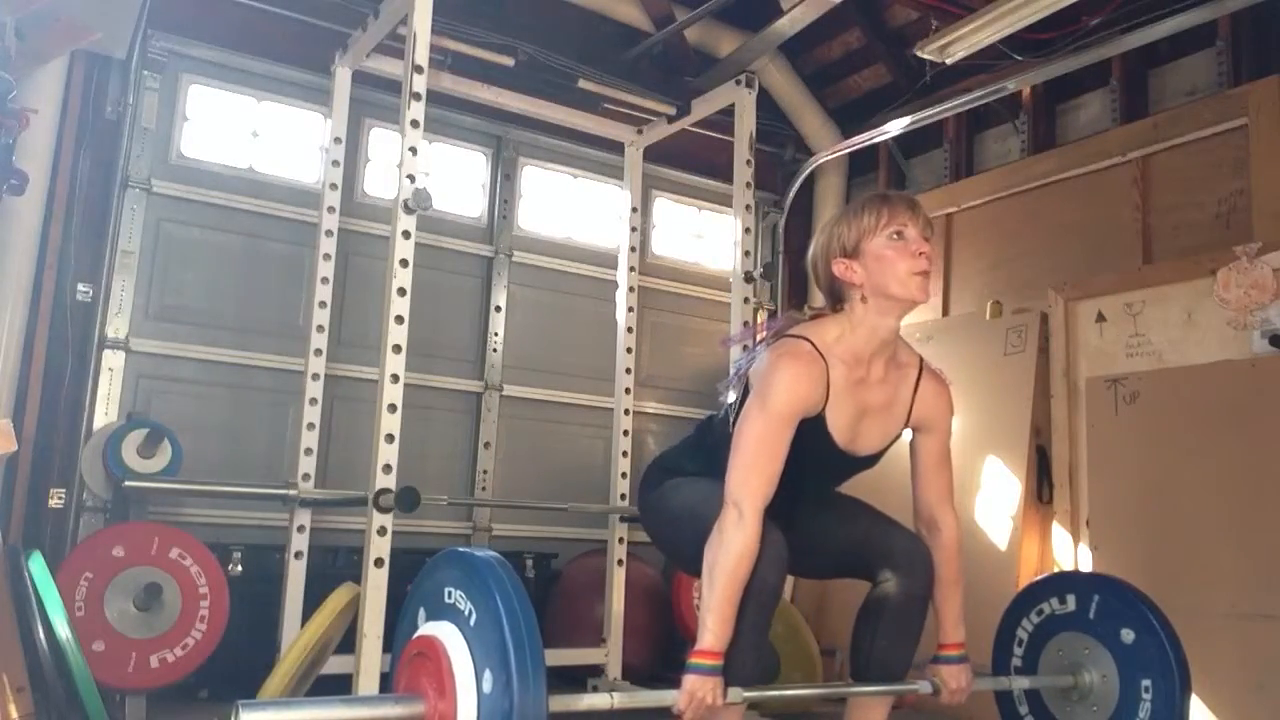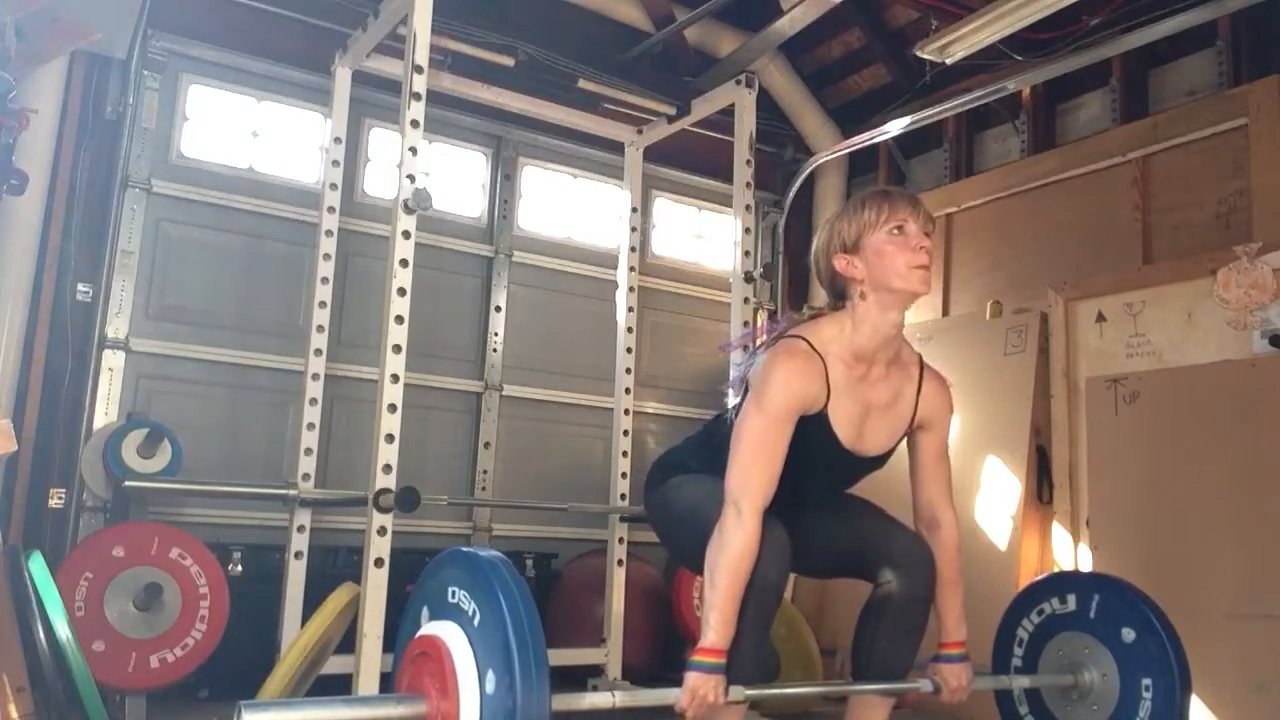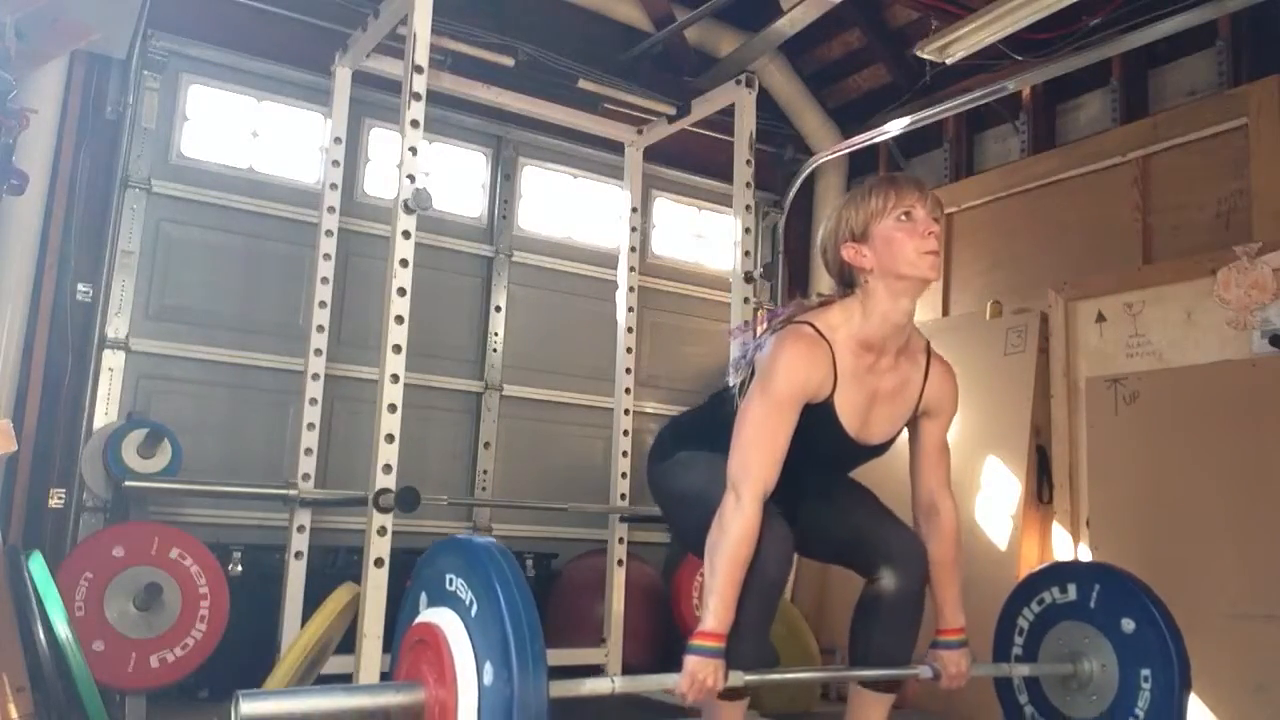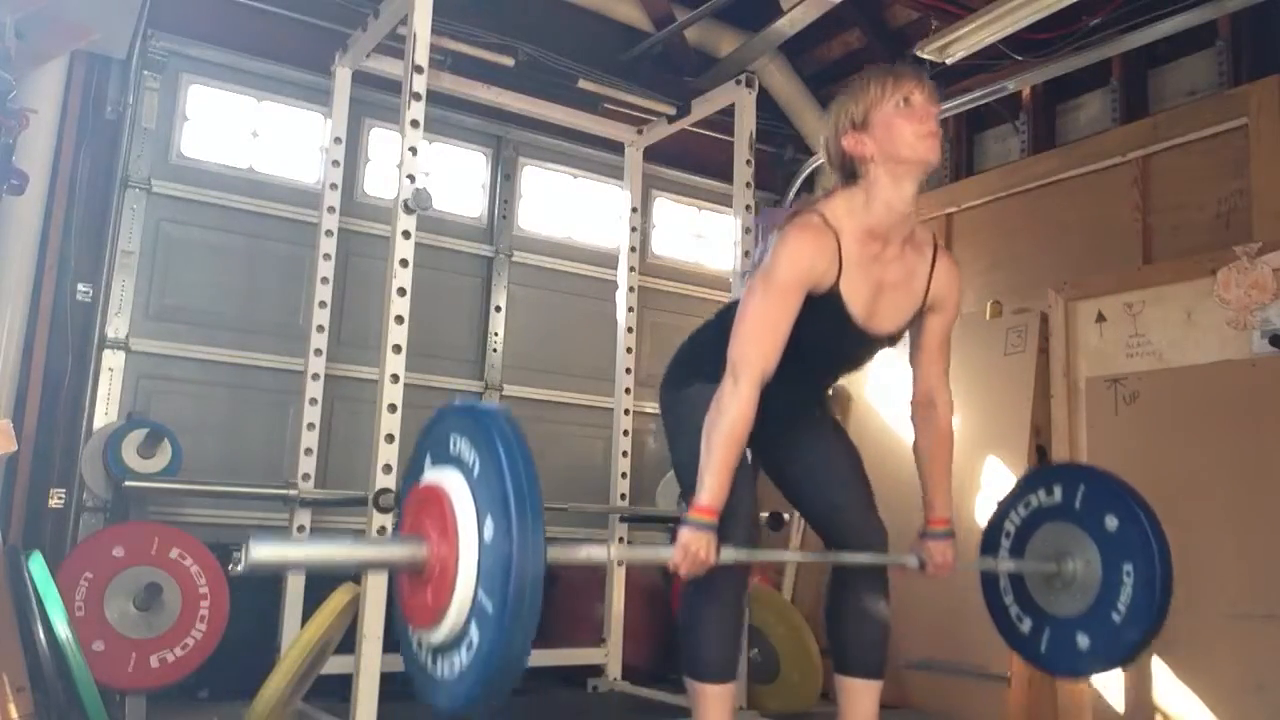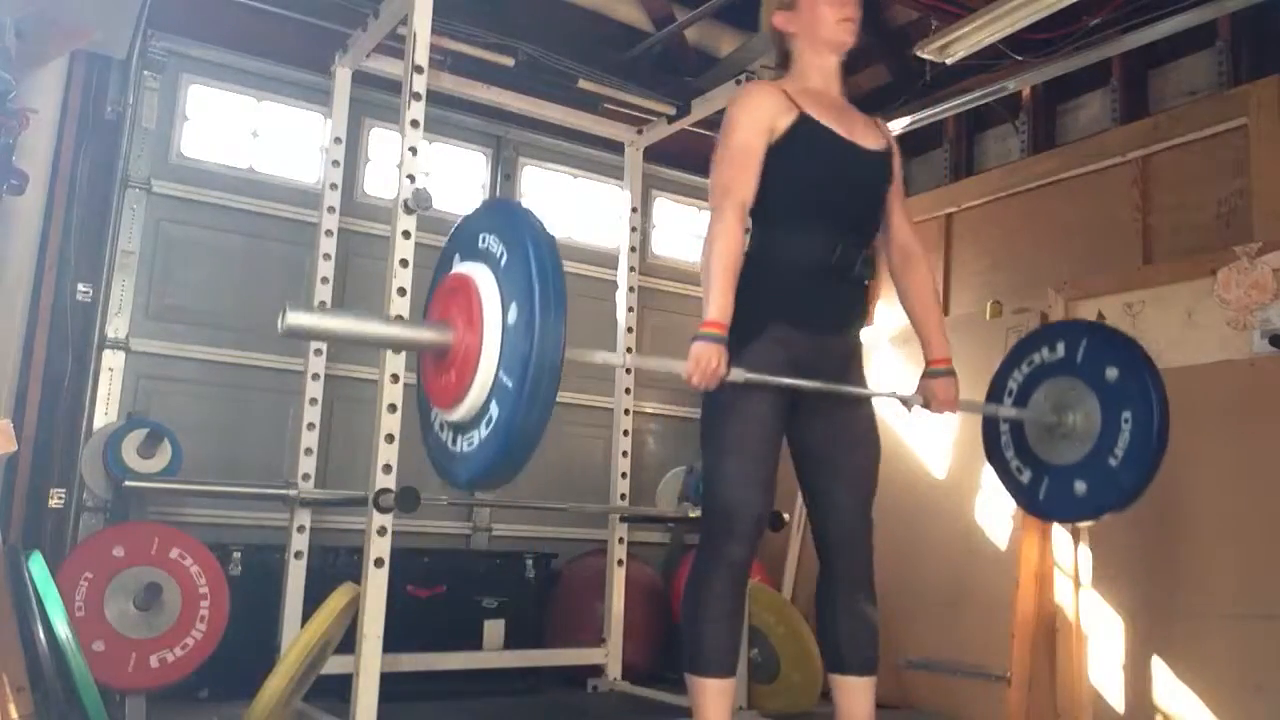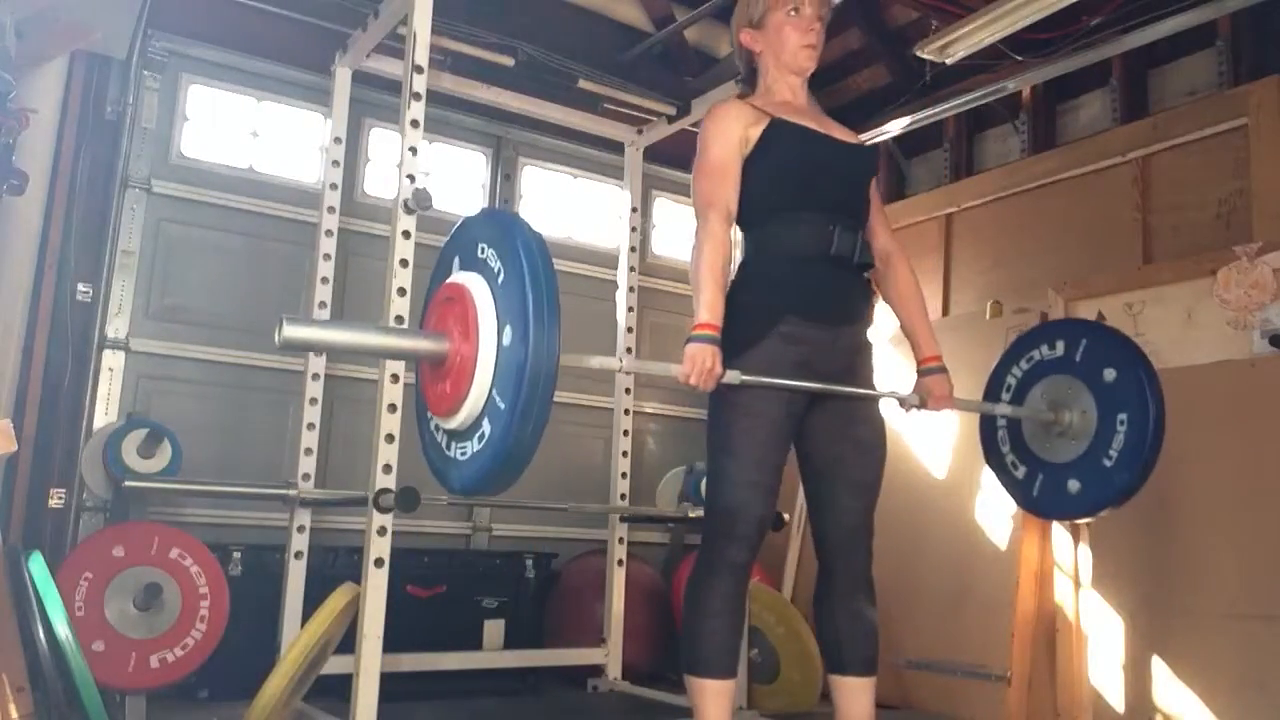
dt=0.4s
person 1, frame 1
left shoulder: (926, 390)
right shoulder: (798, 364)
left elbow: (939, 521)
right elbow: (740, 513)
left wrist: (952, 648)
right wrist: (706, 658)
left hip: (791, 502)
right hip: (688, 488)
left knee: (906, 560)
right knee: (761, 553)
person 1, frame 2
left shoulder: (927, 390)
right shoulder: (797, 364)
left elbow: (937, 520)
right elbow: (741, 513)
left wrist: (952, 646)
right wrist: (709, 654)
left hip: (799, 505)
right hip: (695, 487)
left knee: (908, 560)
right knee: (763, 551)
person 1, frame 3
left shoulder: (934, 378)
right shoulder: (804, 350)
left elbow: (936, 507)
right elbow: (743, 498)
left wrist: (952, 633)
right wrist: (708, 639)
right hip: (697, 460)
left knee: (903, 558)
right knee: (765, 548)
person 1, frame 4
left shoulder: (938, 271)
right shoulder: (813, 241)
left elbow: (932, 403)
right elbow: (742, 383)
left wrist: (939, 525)
right wrist: (702, 514)
left hip: (797, 402)
right hip: (709, 385)
left knee: (864, 544)
right knee: (729, 541)
person 1, frame 5
left shoulder: (877, 133)
right shoulder: (767, 102)
left elbow: (904, 249)
right elbow: (729, 216)
left wrist: (940, 363)
right wrist: (712, 331)
left hip: (835, 350)
right hip: (760, 338)
left knee: (850, 543)
right knee: (733, 531)
person 1, frame 6
left shoulder: (848, 140)
right shoulder: (734, 120)
left elbow: (885, 250)
right elbow: (714, 225)
left wrist: (929, 357)
right wrist: (705, 330)
left hip: (844, 348)
right hip: (766, 336)
left knee: (849, 547)
right knee: (735, 534)
